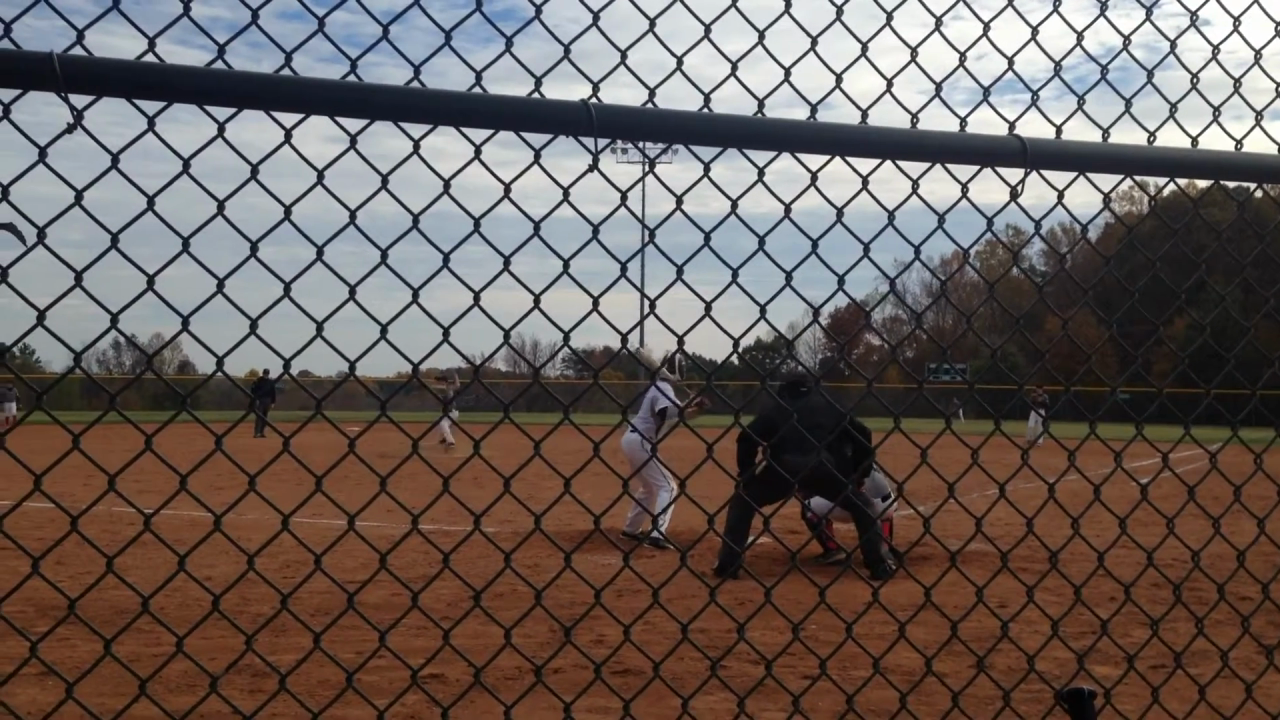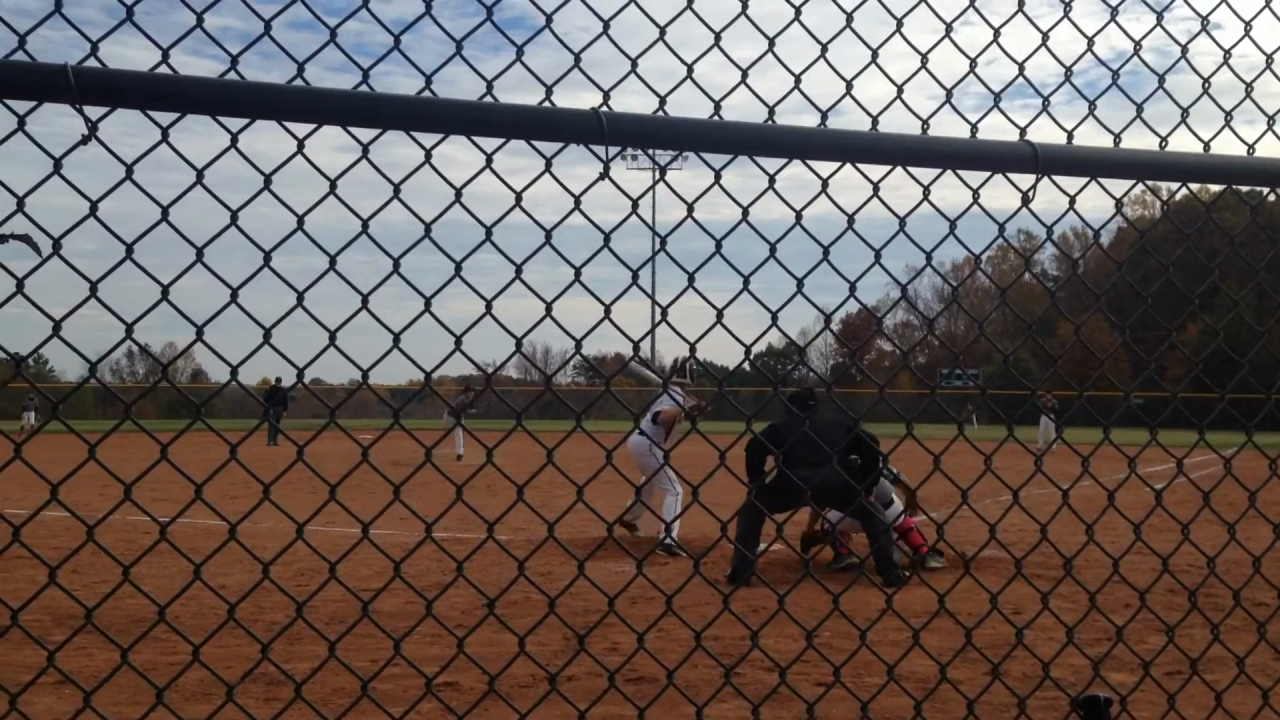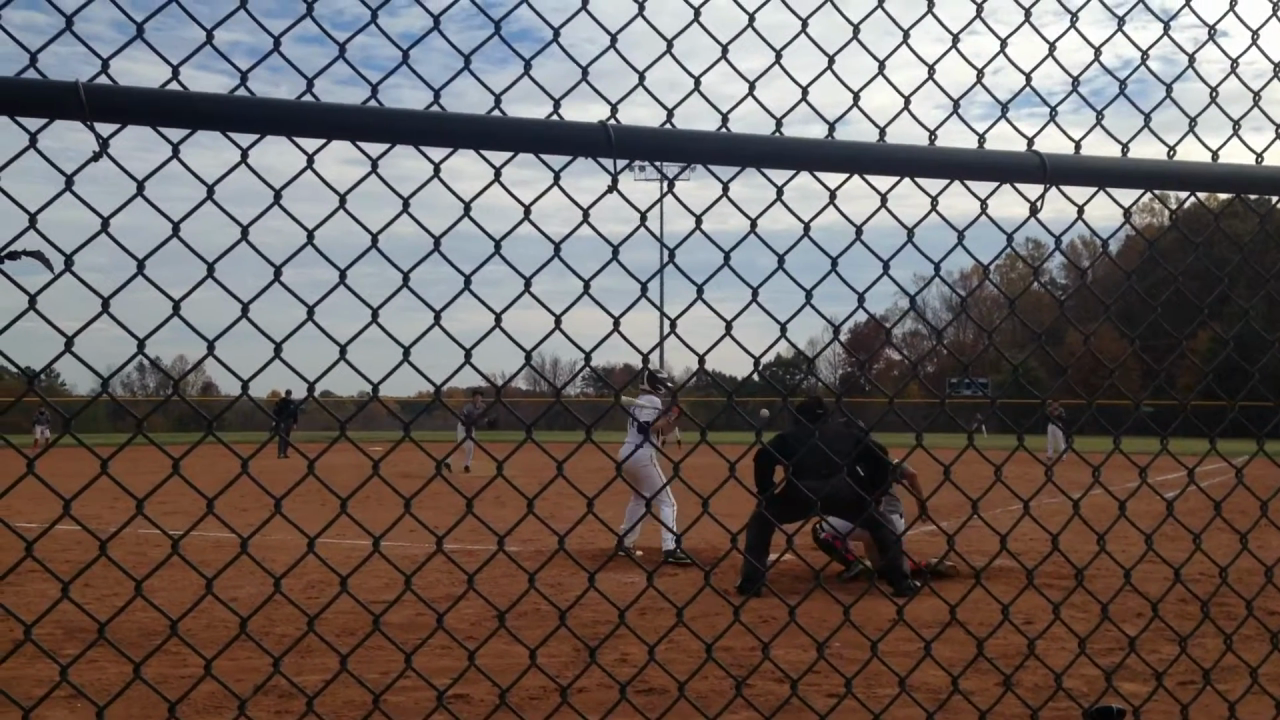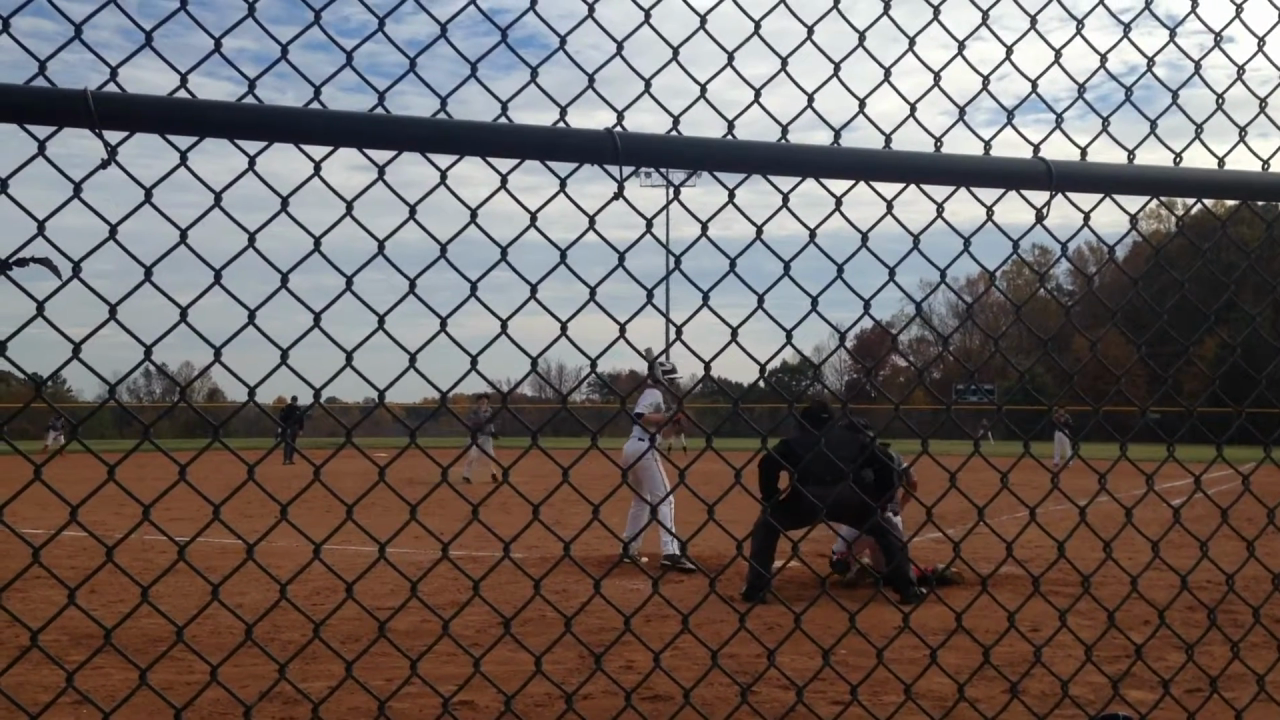
dt=0.4s
person 1, frame 1
left shoulder: (658, 387)
right shoulder: (663, 389)
left elbow: (678, 415)
right elbow: (665, 414)
left wrist: (698, 408)
right wrist: (689, 403)
left hip: (632, 440)
right hip: (640, 442)
left knee: (649, 487)
right knee: (667, 487)
left ankle: (631, 528)
right ankle: (656, 534)
person 1, frame 2
left shoulder: (672, 392)
right shoulder: (674, 394)
left elbow: (682, 417)
right elbow: (657, 418)
left wrist: (695, 410)
right wrist: (684, 409)
left hip: (640, 441)
right hip: (647, 445)
left knee: (651, 482)
right knee: (673, 490)
left ankle: (629, 517)
right ankle: (668, 541)
person 1, frame 3
left shoulder: (639, 402)
right shoulder: (653, 401)
right elbow: (646, 426)
left wrist: (671, 417)
right wrist: (670, 417)
left hip: (626, 454)
right hip: (642, 456)
left knee: (640, 499)
right knee: (666, 503)
left ankle: (624, 543)
right ankle: (671, 548)
person 1, frame 4
left shoulder: (649, 394)
right shoulder: (654, 394)
right elbow: (639, 417)
left wrist: (671, 421)
right wrist: (667, 417)
left hip: (632, 448)
right hip: (644, 449)
left knee: (640, 501)
right knee: (664, 500)
left ankle: (629, 550)
right ankle: (671, 553)
person 2, frame 1
left shoulder: (773, 411)
right shoulder: (830, 408)
left elbow: (747, 439)
right elbow: (862, 434)
left wrist: (746, 476)
right wrist: (859, 476)
left hip: (785, 468)
right hip: (826, 468)
left knee: (742, 501)
right knee: (862, 507)
left ankle: (728, 564)
right ankle: (880, 565)
person 2, frame 2
left shoulder: (781, 426)
right shoulder: (839, 423)
left elbow: (754, 447)
right elbow: (870, 445)
left wrist: (756, 483)
right wrist: (866, 485)
left hip: (793, 482)
right hip: (835, 481)
left knee: (752, 509)
right knee: (870, 514)
left ankle: (740, 571)
right ankle: (891, 572)
person 2, frame 3
left shoulder: (788, 436)
right shoulder: (844, 432)
left elbow: (762, 458)
right elbow: (879, 456)
left wrist: (764, 496)
right wrist: (875, 495)
left hip: (801, 492)
right hip: (842, 491)
left knee: (760, 518)
right knee: (879, 524)
left ankle: (750, 582)
right ankle: (900, 582)
person 2, frame 4
left shoulder: (794, 441)
right shoulder: (852, 438)
left elbow: (767, 465)
right elbow: (884, 464)
left wrist: (769, 501)
right wrist: (881, 502)
left hip: (806, 499)
right hip: (848, 498)
left knee: (766, 526)
right knee: (885, 530)
left ankle: (756, 589)
right ankle: (907, 589)
